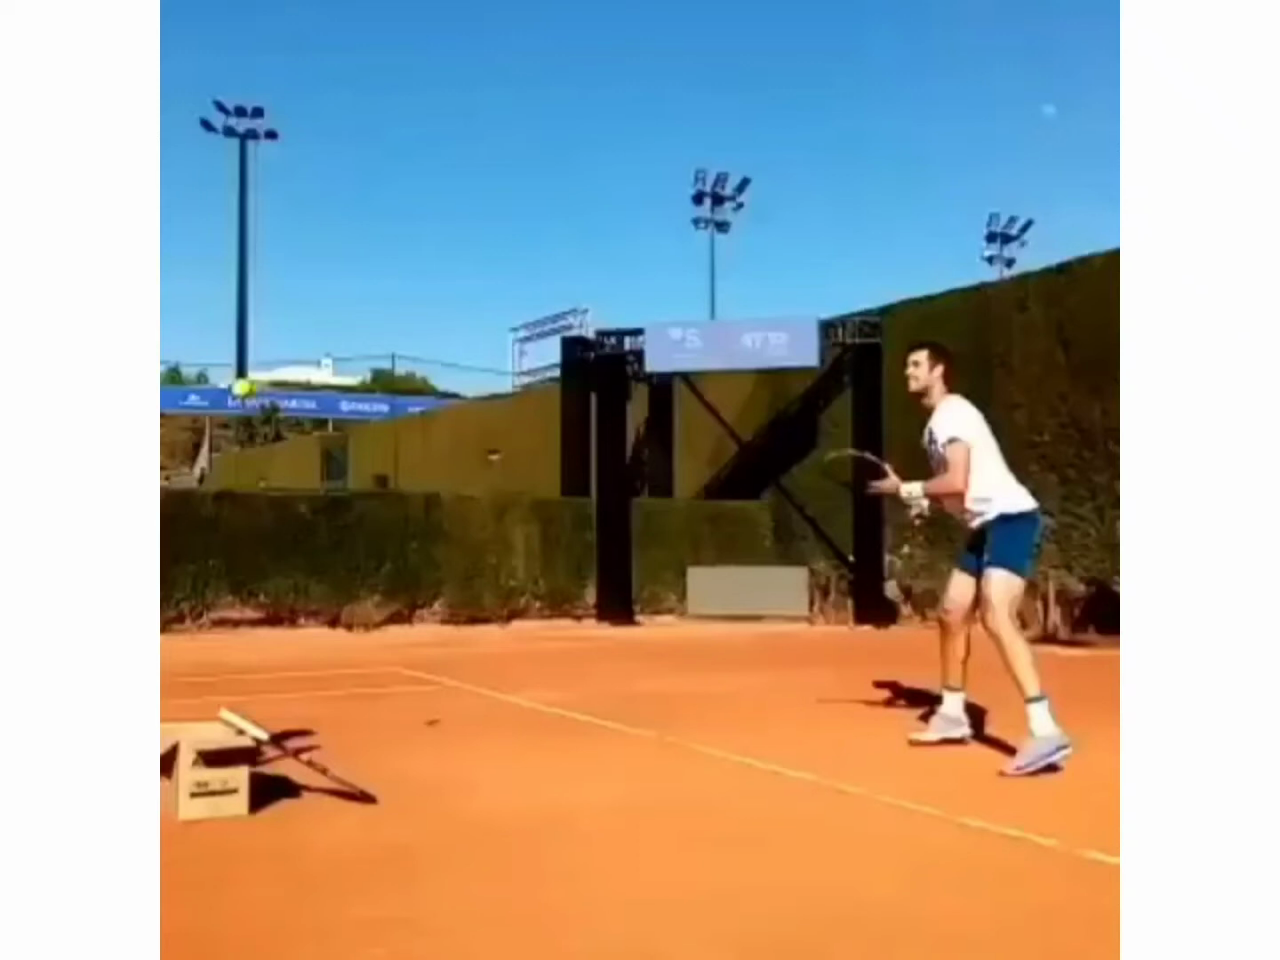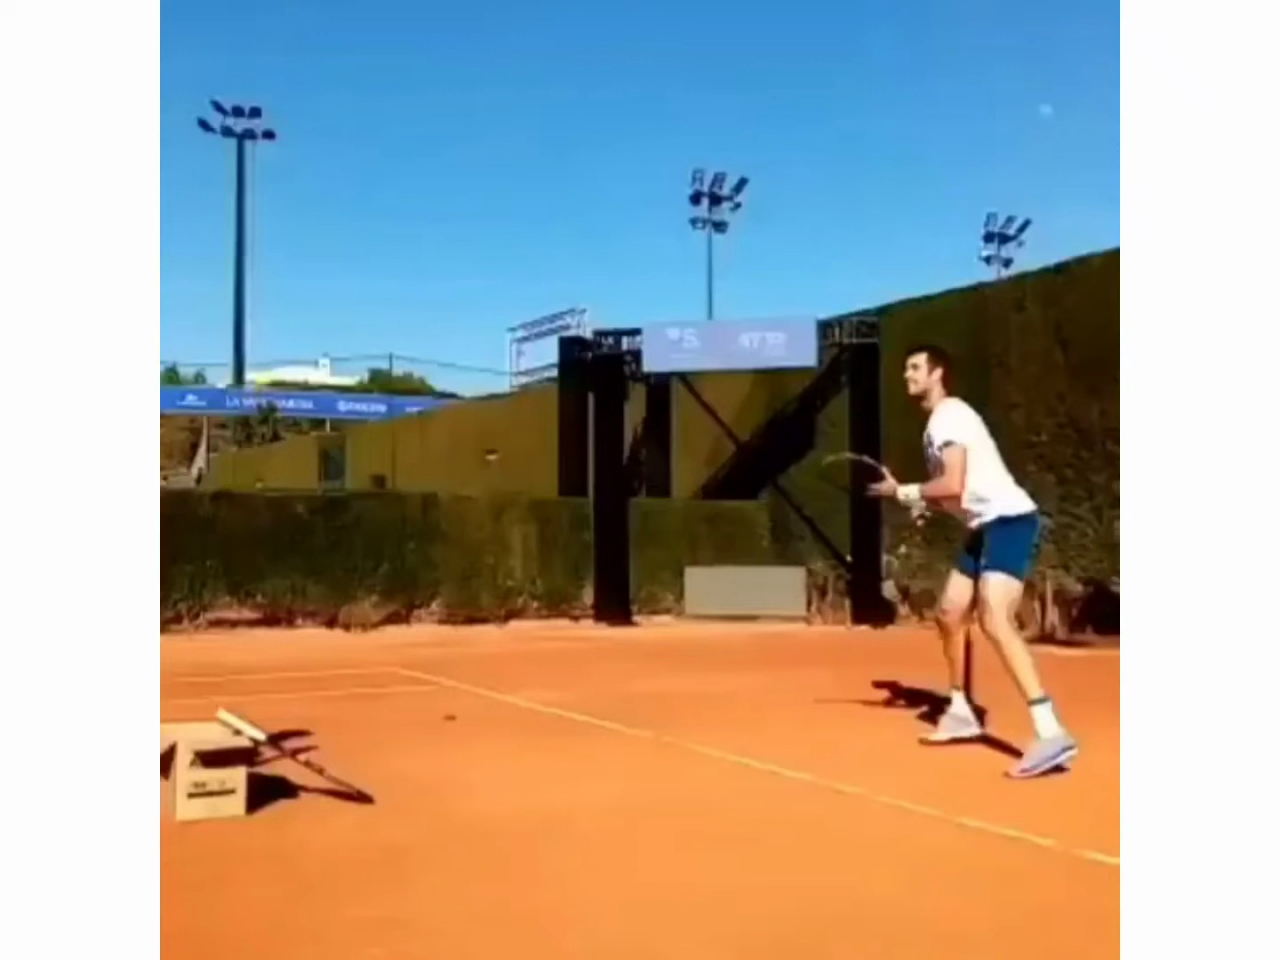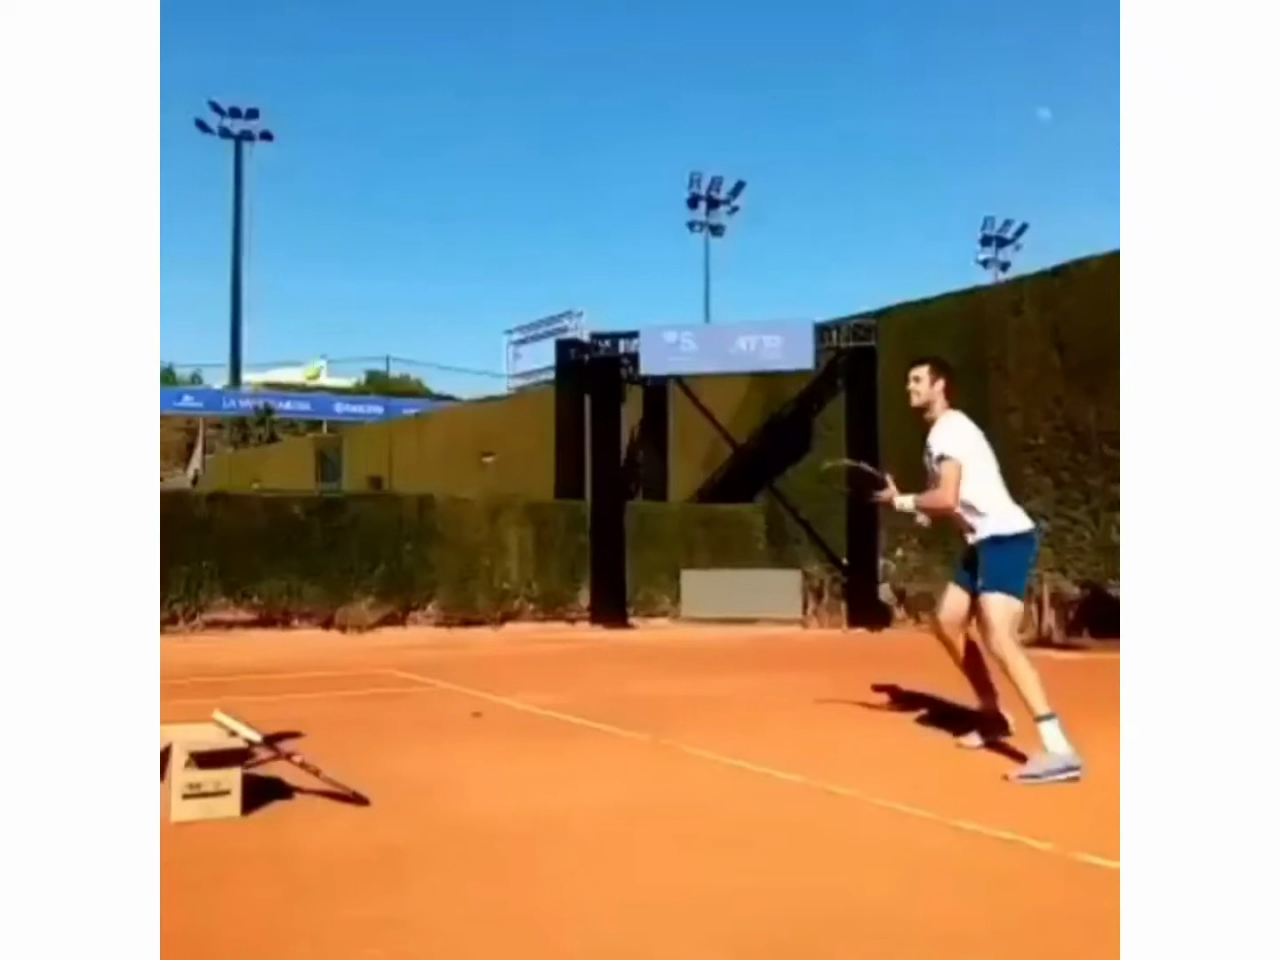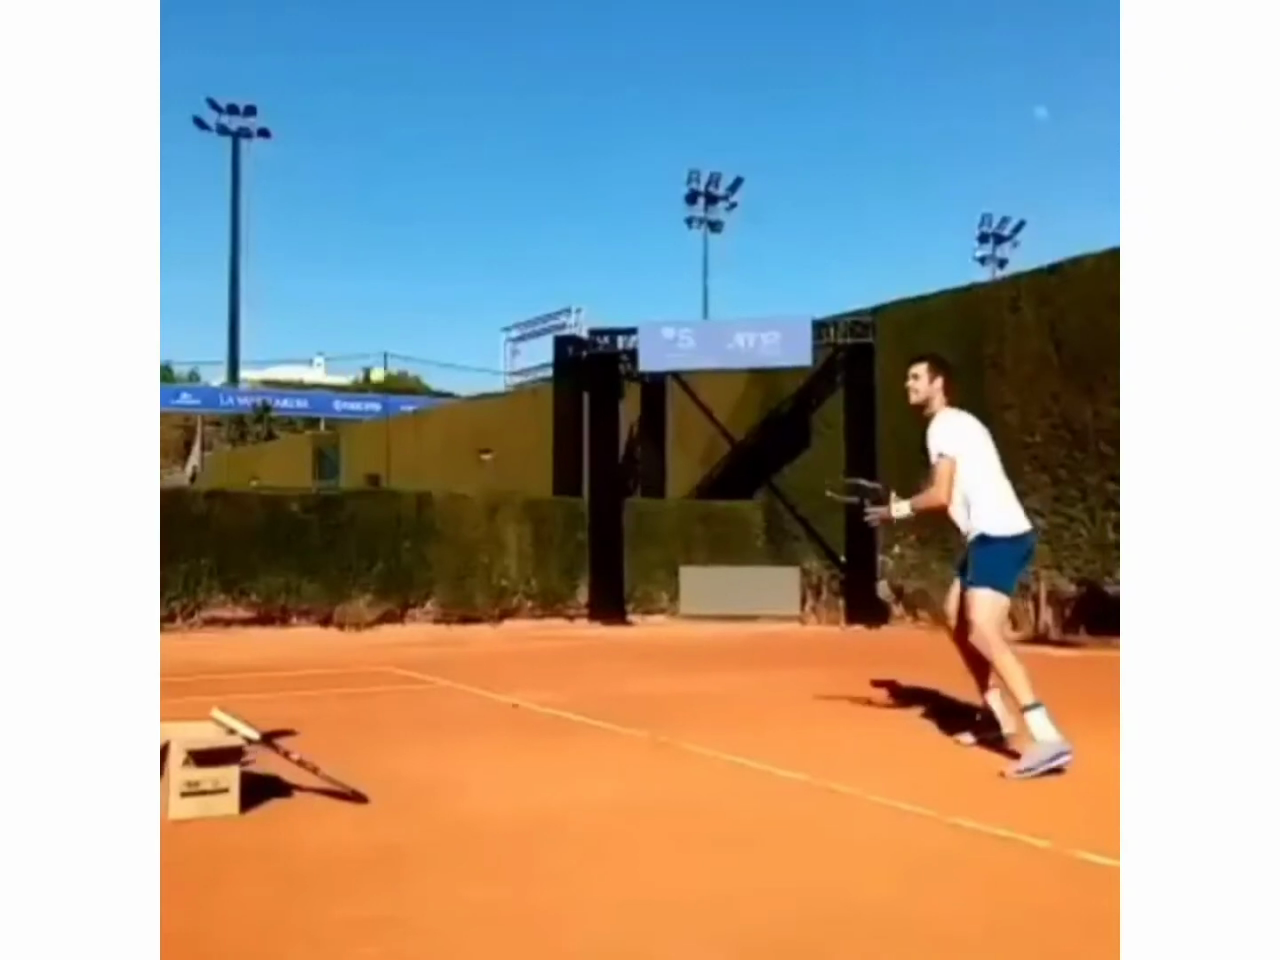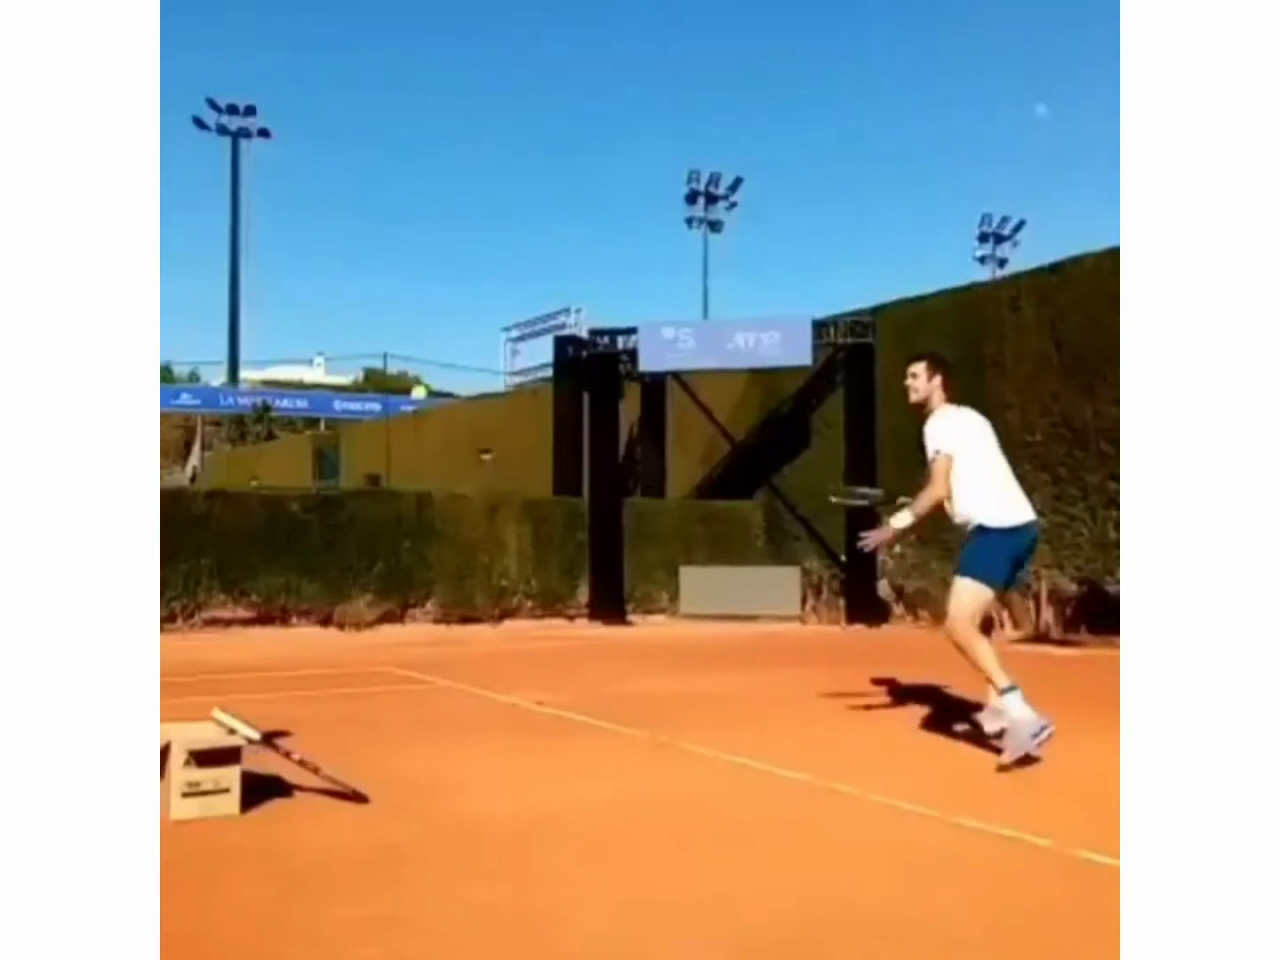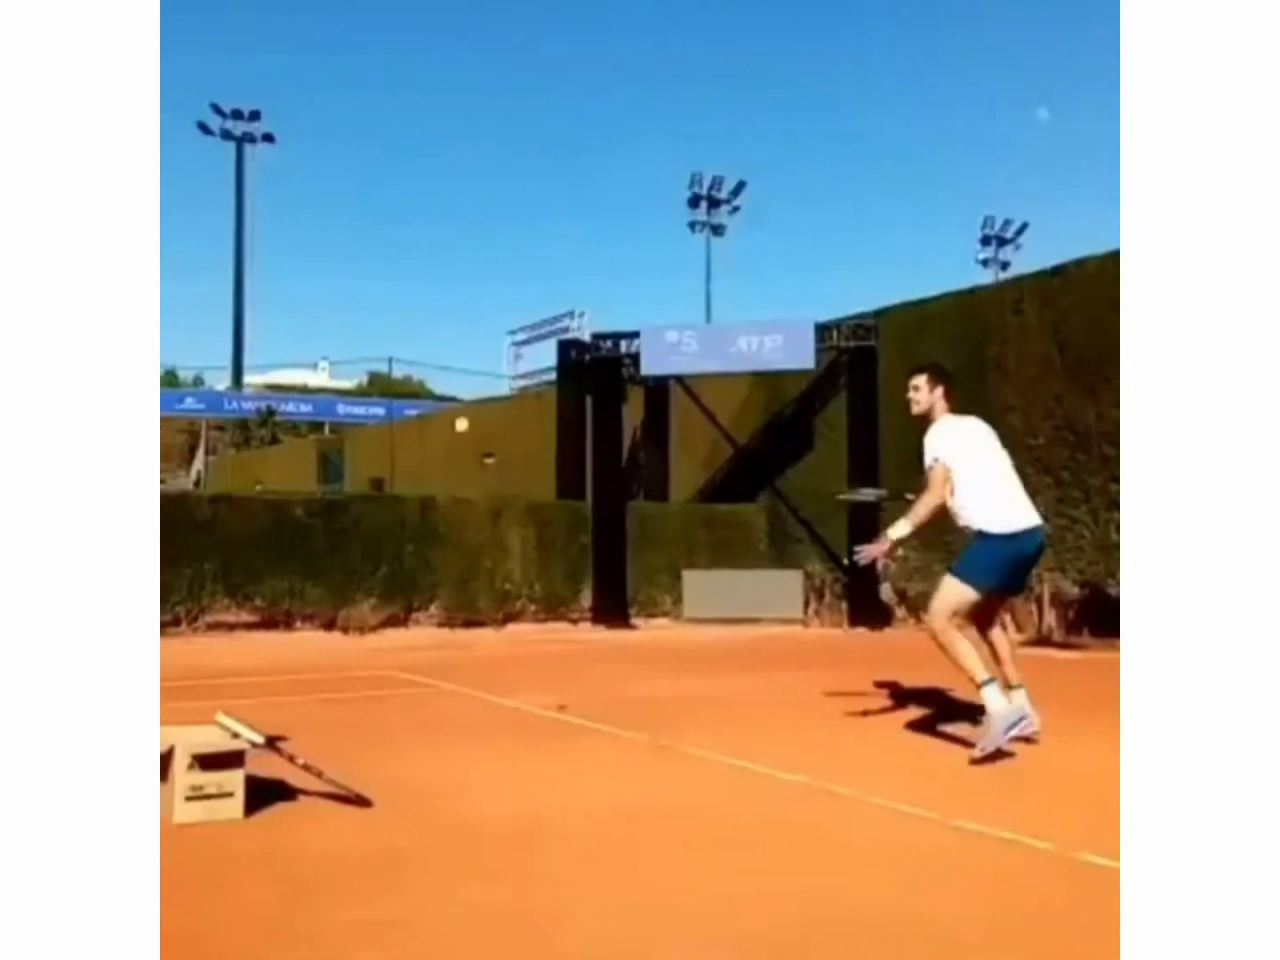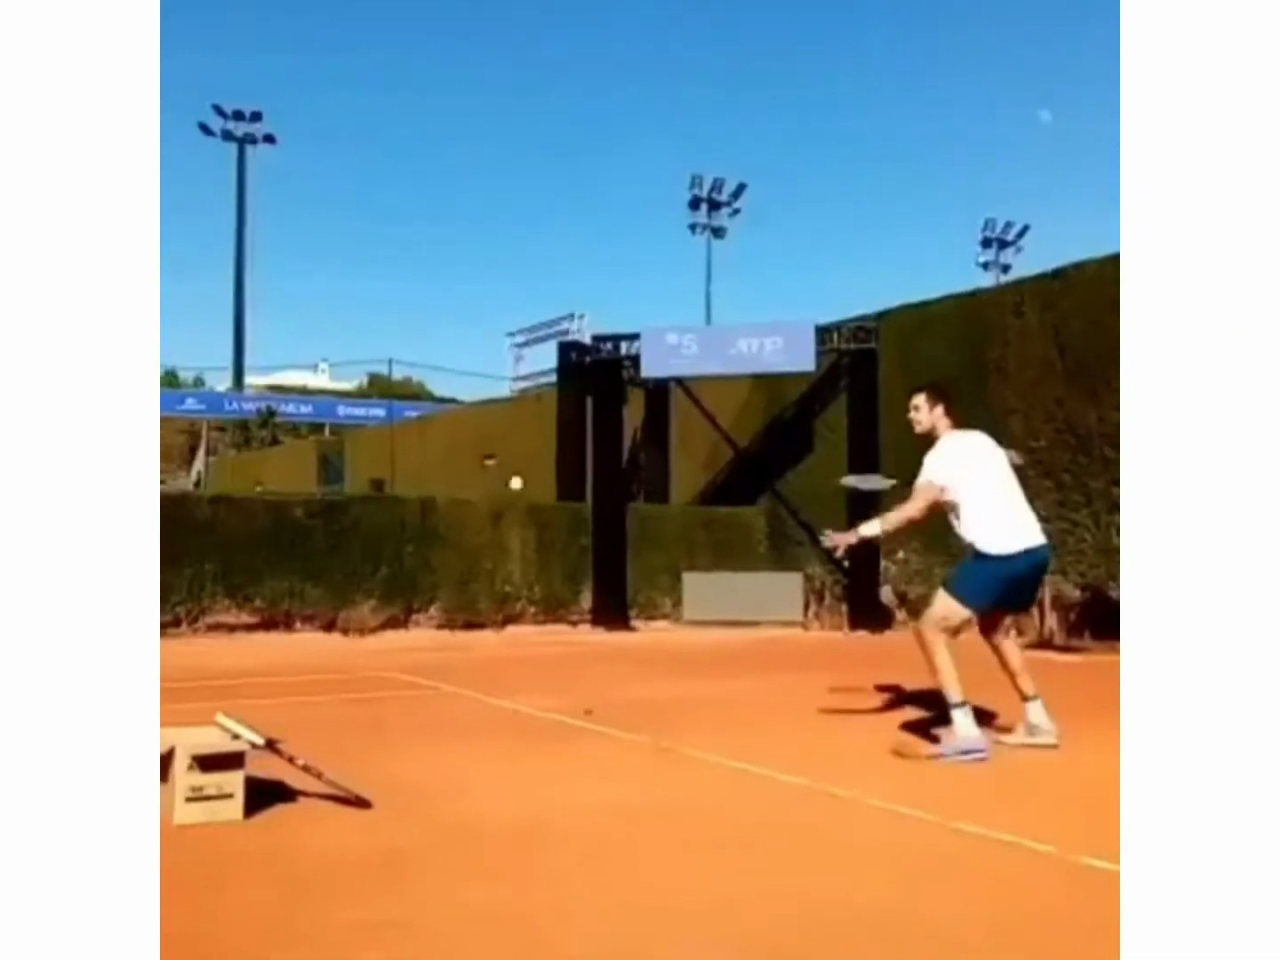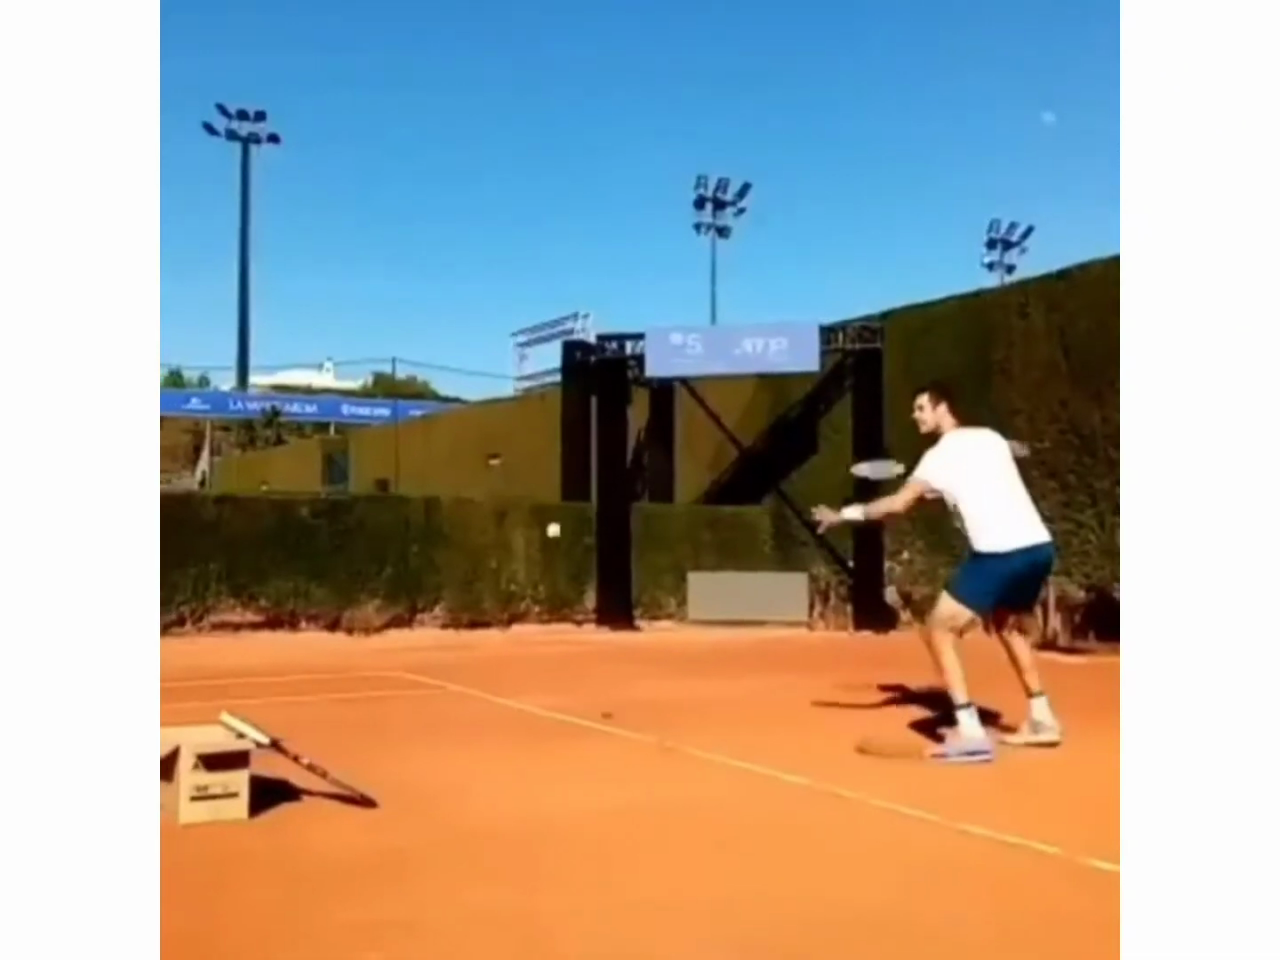
dt=0.2s
person 1, frame 1
left shoulder: (953, 412)
right shoulder: (935, 423)
left elbow: (957, 482)
left wrist: (906, 489)
right wrist: (924, 500)
left hip: (1010, 519)
right hip: (986, 525)
left knee: (997, 617)
right knee: (952, 614)
left ankle: (1045, 731)
right ankle: (952, 713)
person 1, frame 2
left shoulder: (950, 415)
right shoulder: (936, 424)
left elbow: (952, 485)
left wrist: (902, 492)
right wrist: (924, 503)
left hip: (1009, 520)
right hip: (986, 526)
left knee: (995, 620)
right knee: (950, 614)
left ankle: (1051, 733)
right ankle: (961, 713)
person 1, frame 3
left shoulder: (948, 429)
right shoulder: (943, 432)
left elbow: (947, 498)
left wrist: (901, 501)
right wrist: (922, 509)
left hip: (1006, 539)
right hip: (986, 541)
left knee: (999, 640)
right knee: (947, 623)
left ankle: (1058, 751)
right ankle: (993, 716)
person 1, frame 4
left shoulder: (944, 425)
right shoulder: (958, 422)
left elbow: (940, 494)
left wrist: (898, 509)
right wrist: (912, 507)
left hip: (998, 536)
right hip: (990, 535)
left knee: (986, 635)
right knee: (957, 620)
left ankle: (1047, 739)
right ankle: (996, 715)
person 1, frame 5
left shoulder: (941, 422)
right shoulder: (966, 417)
left elbow: (938, 491)
left wrist: (896, 524)
left hip: (997, 529)
right hip: (1019, 524)
left knee: (959, 626)
right knee: (963, 617)
left ankle: (1024, 717)
right ankle: (999, 708)
person 1, frame 6
left shoulder: (940, 433)
right shoulder: (973, 426)
left elbow: (935, 496)
left wrist: (891, 537)
right wrist: (952, 496)
left hip: (999, 535)
right hip: (1028, 532)
left knee: (939, 620)
right knee: (984, 617)
left ankle: (1000, 708)
right ankle: (1019, 710)
person 1, frame 7
left shoulder: (942, 454)
right shoulder: (980, 440)
left elbow: (913, 509)
left wrist: (857, 533)
left hip: (998, 556)
right hip: (1035, 550)
left knee: (930, 631)
right knee: (996, 630)
left ankle: (966, 733)
right ankle: (1038, 723)
person 1, frame 8
left shoulder: (940, 455)
right shoulder: (989, 437)
left elbow: (898, 503)
right elbow: (1014, 452)
left wrist: (843, 514)
left hip: (999, 554)
right hip: (1040, 547)
left knee: (939, 633)
right knee: (1008, 626)
left ankle: (971, 734)
right ankle: (1041, 719)
